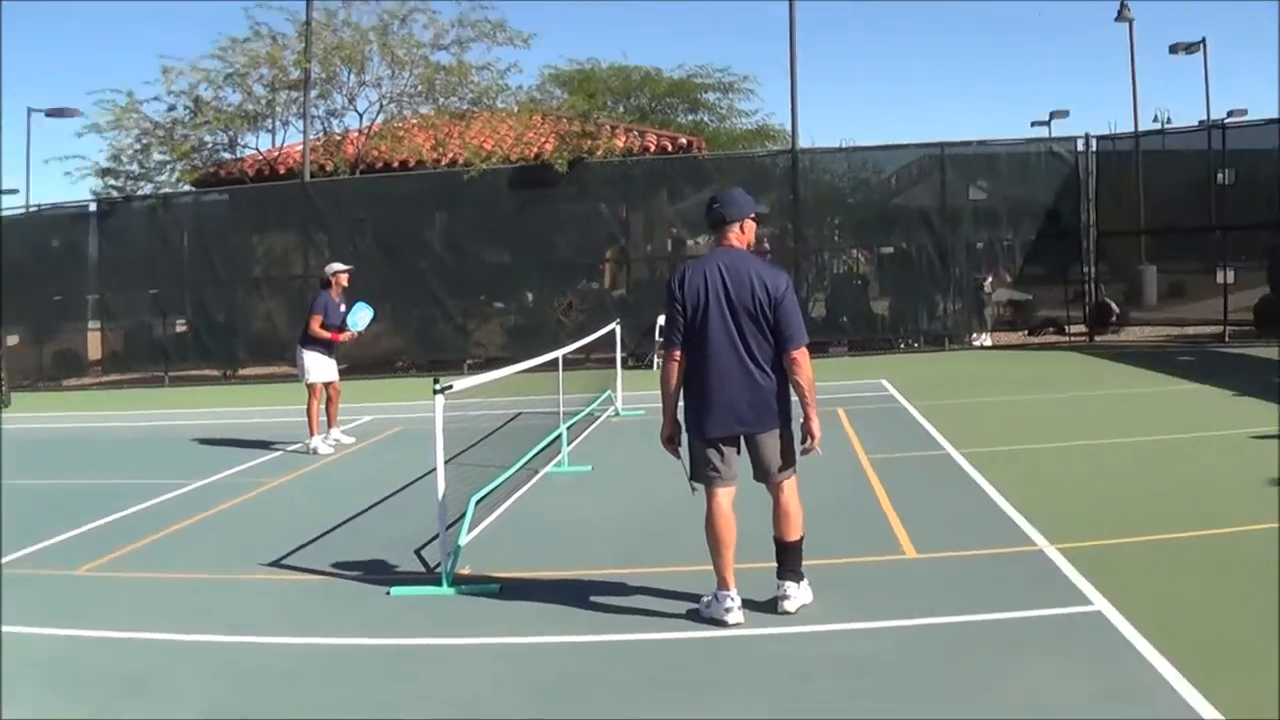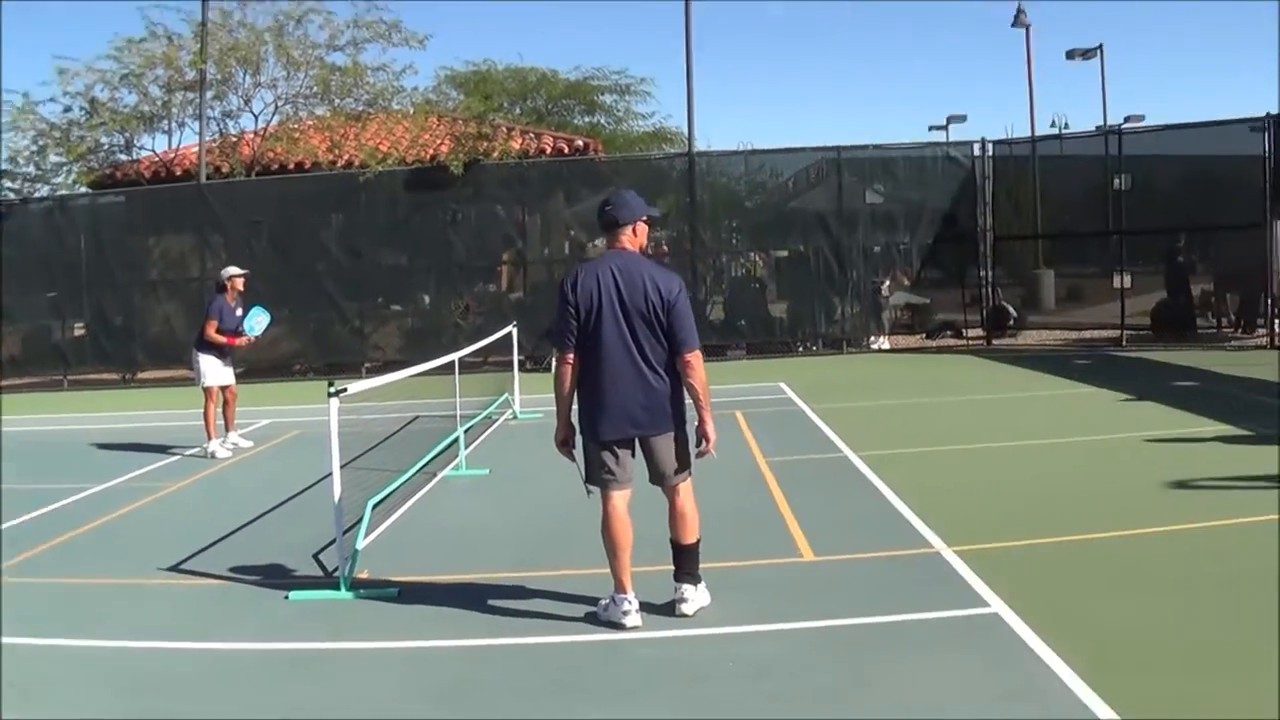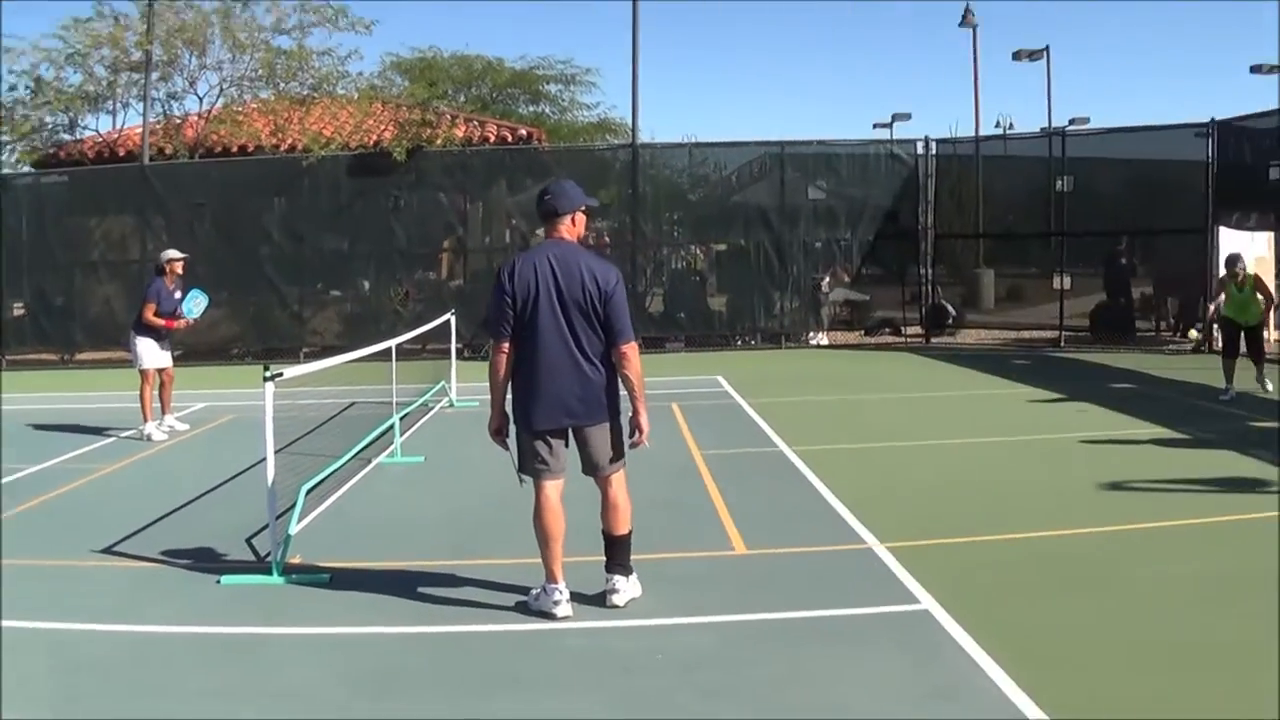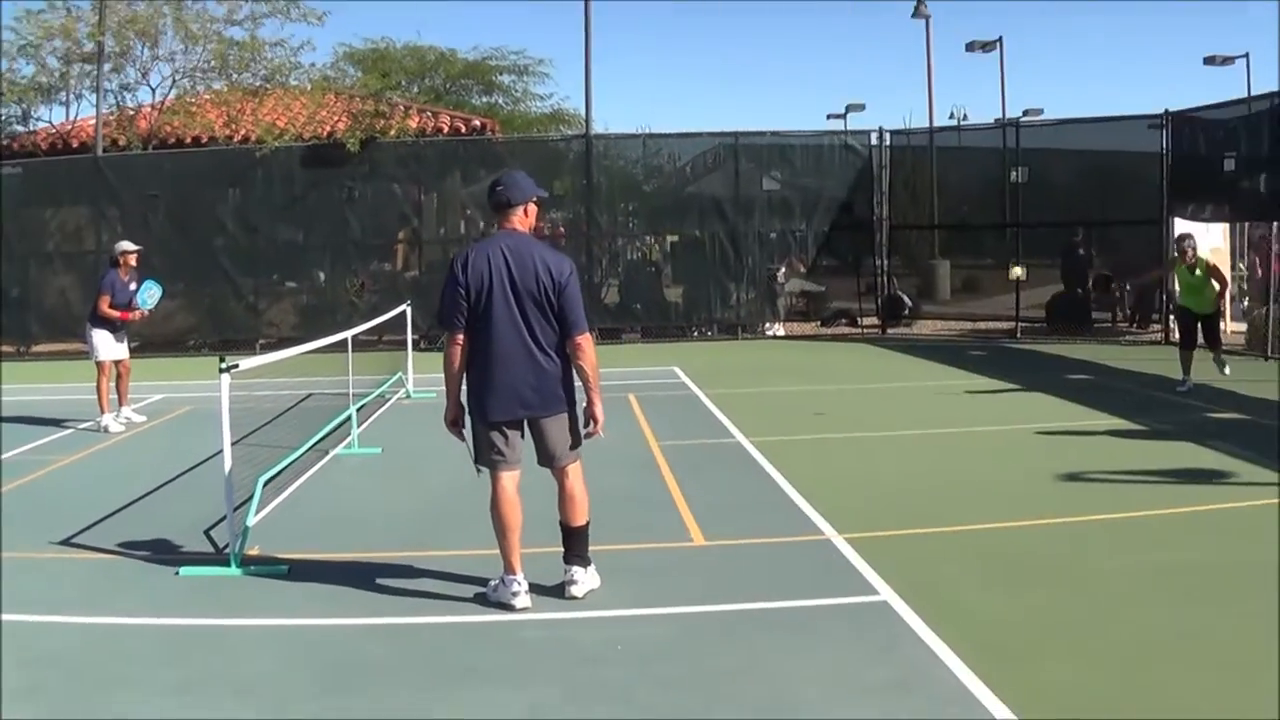
dt=0.1s
person 1, frame 1
left shoulder: (684, 279)
right shoulder: (774, 279)
left elbow: (674, 357)
right elbow: (795, 356)
left wrist: (669, 417)
right wrist: (810, 411)
left hip: (709, 409)
right hip: (766, 406)
left knee: (719, 497)
right knee: (784, 487)
left ankle: (727, 597)
right ankle: (791, 585)
person 1, frame 2
left shoulder: (577, 282)
right shoulder: (666, 282)
left elbow: (567, 360)
right elbow: (688, 359)
left wrist: (563, 420)
right wrist: (704, 414)
left hip: (603, 412)
right hip: (661, 409)
left knee: (615, 499)
right knee: (679, 490)
left ankle: (624, 600)
right ankle: (689, 587)
person 1, frame 3
left shoulder: (513, 271)
right shoulder: (603, 272)
left elbow: (502, 349)
right elbow: (624, 350)
left wrist: (497, 408)
right wrist: (639, 405)
left hip: (537, 402)
right hip: (595, 399)
left knee: (548, 489)
right knee: (612, 481)
left ankle: (555, 590)
right ankle: (620, 579)
person 1, frame 4
left shoulder: (466, 263)
right shoulder: (556, 263)
left elbow: (456, 341)
right elbow: (578, 341)
left wrist: (453, 400)
right wrist: (593, 395)
left hip: (492, 393)
right hip: (550, 391)
left knee: (504, 480)
right knee: (569, 472)
left ankle: (513, 581)
right ankle: (578, 569)
